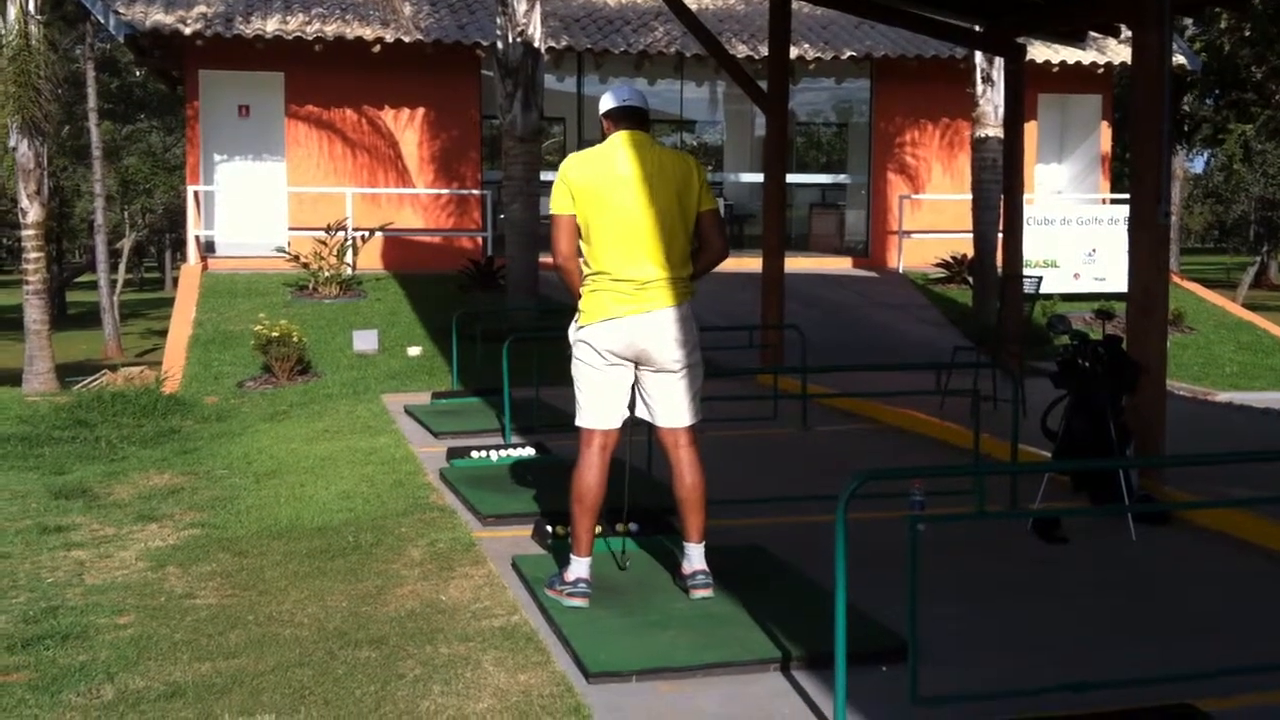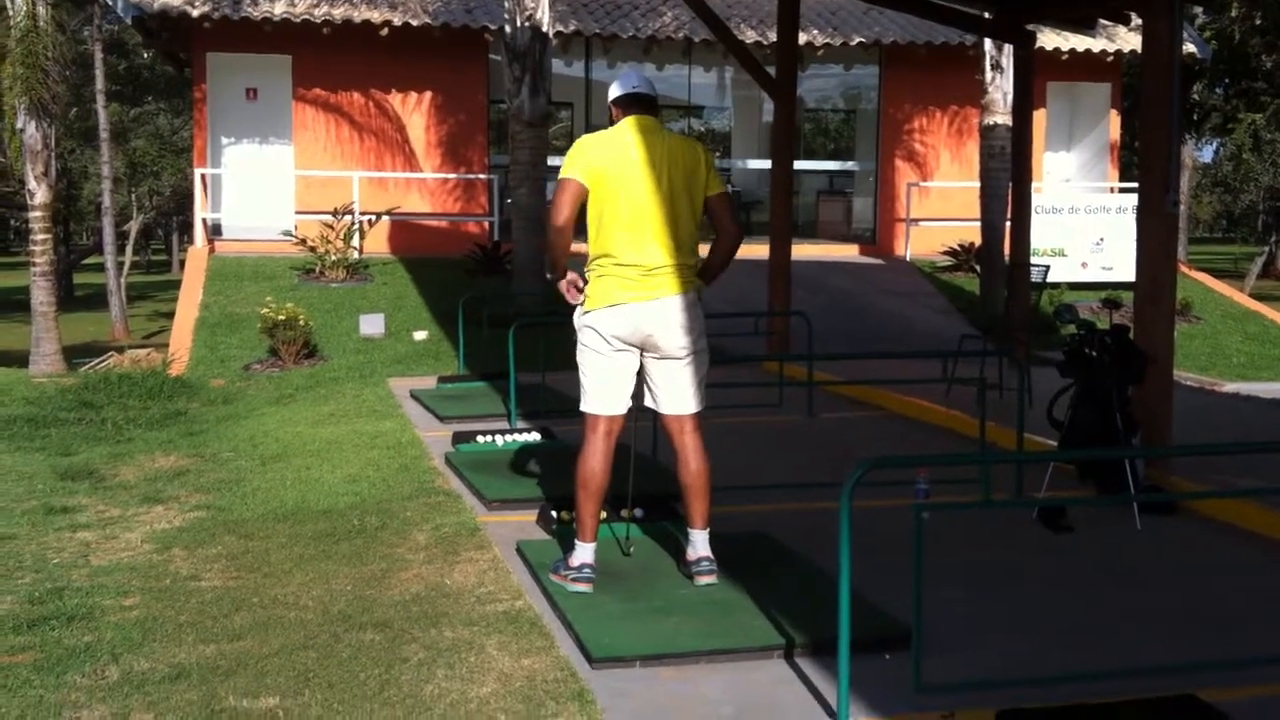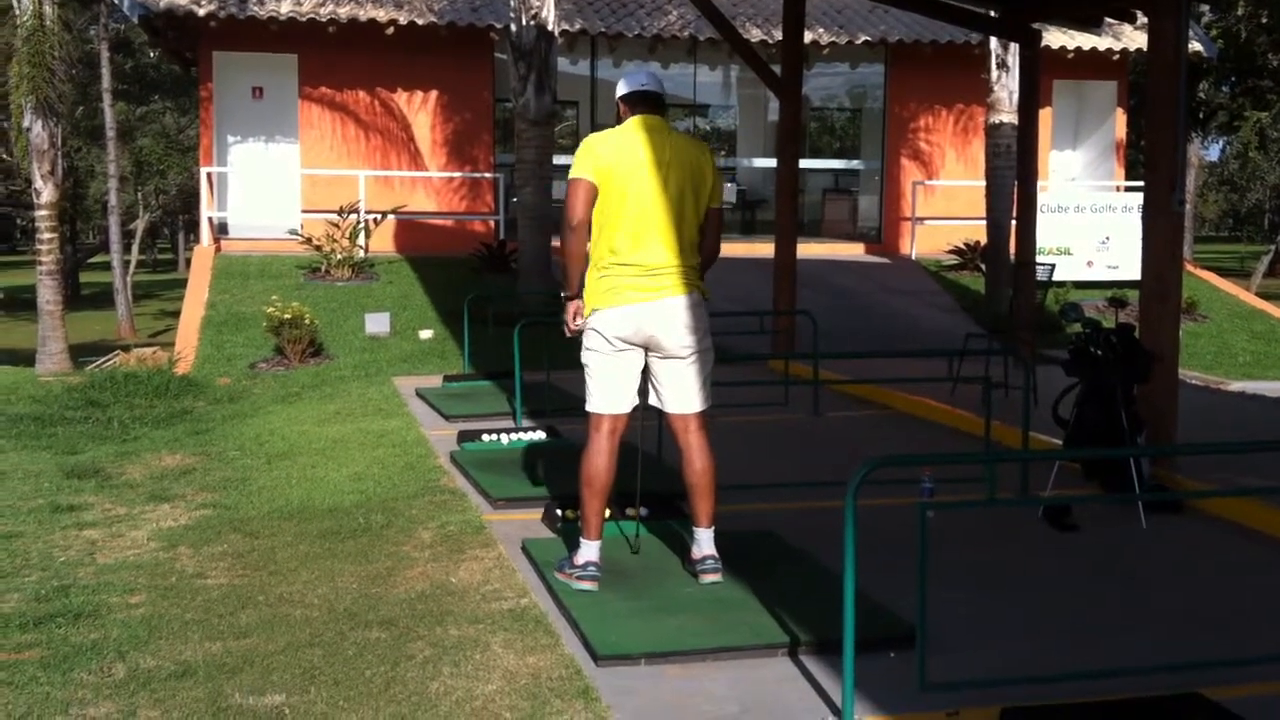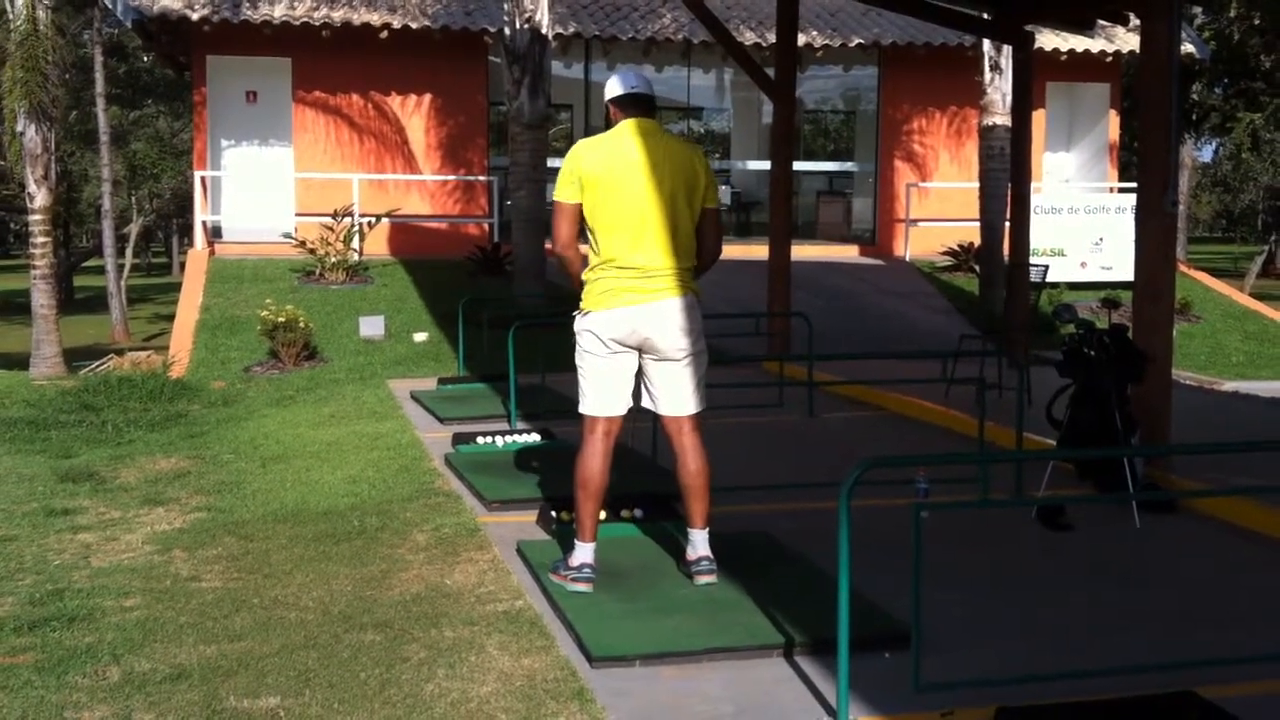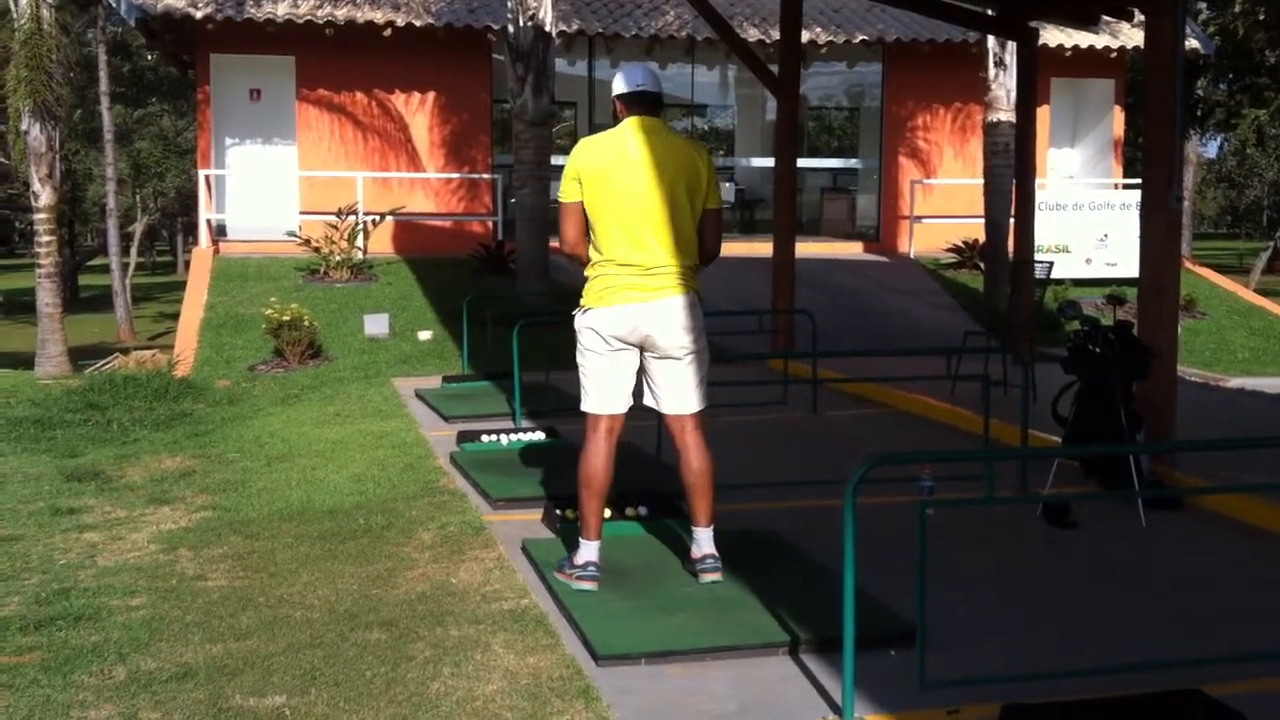
dt=0.5s
person 1, frame 1
left shoulder: (576, 166)
right shoulder: (685, 165)
left elbow: (564, 256)
right elbow: (716, 246)
left hip: (602, 321)
right hip: (669, 317)
left knee: (595, 445)
right knee: (681, 441)
left ankle: (578, 573)
right ankle: (696, 565)
person 1, frame 2
left shoulder: (590, 146)
right shoulder: (693, 152)
left elbow: (559, 221)
right elbow: (730, 232)
left wrist: (560, 273)
right wrist: (700, 282)
left hip: (608, 306)
right hip: (675, 304)
left knee: (600, 432)
right knee: (686, 429)
left ankle: (582, 558)
right ankle: (700, 552)
person 1, frame 3
left shoulder: (598, 145)
right shoulder: (699, 154)
left elbow: (576, 222)
right elbow: (710, 246)
left wrist: (573, 293)
left hip: (611, 307)
right hip: (679, 304)
left knee: (604, 429)
right knee: (691, 428)
left ankle: (588, 556)
right ankle: (705, 549)
person 1, frame 4
left shoulder: (585, 153)
right shoulder: (691, 156)
left elbow: (563, 244)
right elbow: (710, 247)
left hip: (607, 311)
right hip: (673, 307)
left knee: (598, 432)
right knee: (685, 429)
left ankle: (582, 558)
right ankle: (700, 551)
person 1, frame 5
left shoulder: (588, 151)
right shoulder: (694, 155)
left elbow: (571, 242)
right elbow: (710, 248)
left hip: (607, 307)
right hip: (674, 305)
left knee: (601, 430)
right knee: (688, 428)
left ankle: (588, 556)
right ankle: (705, 549)
